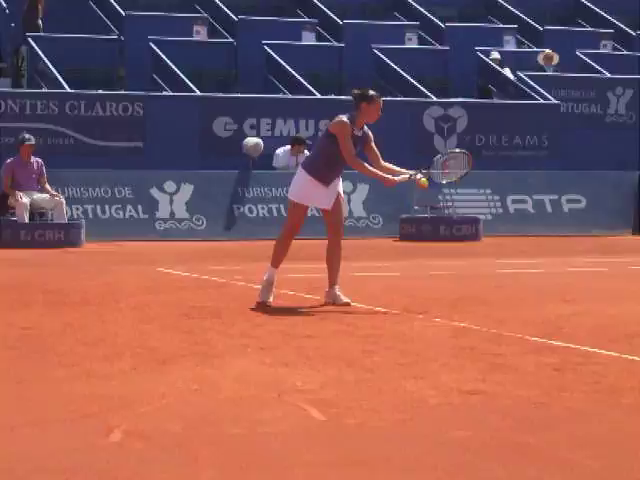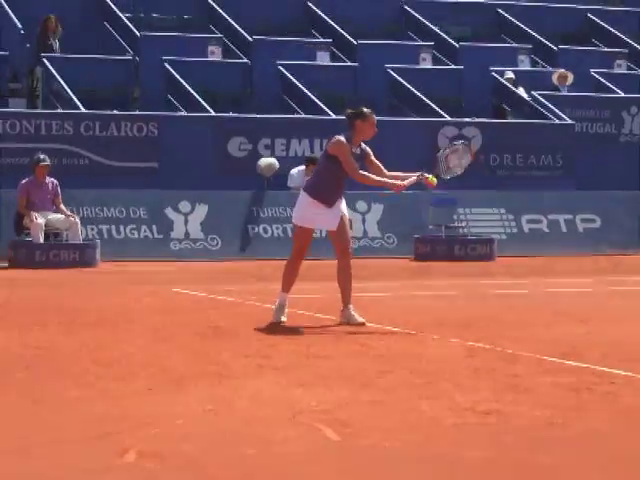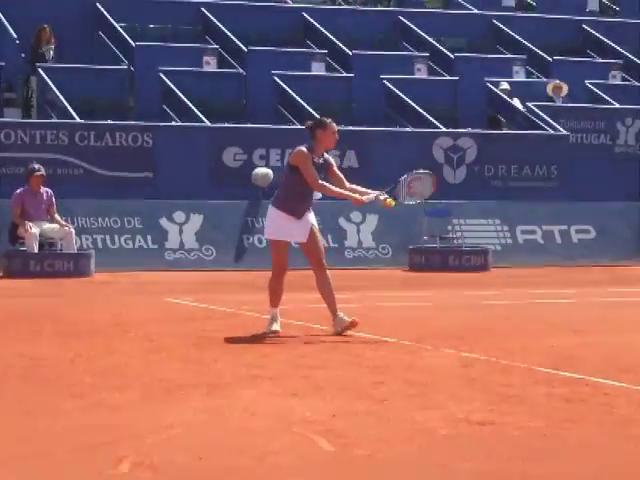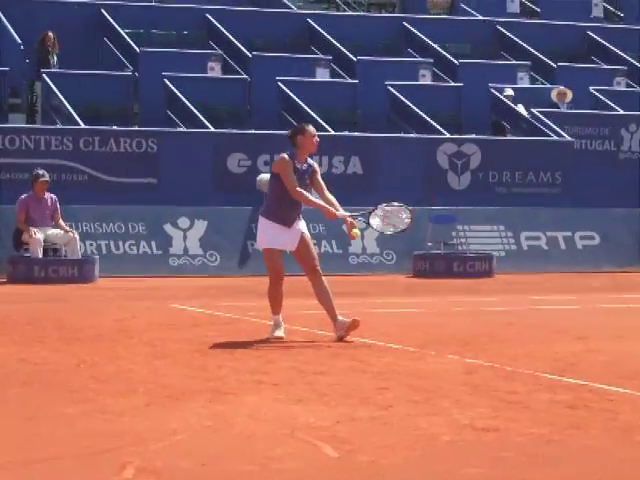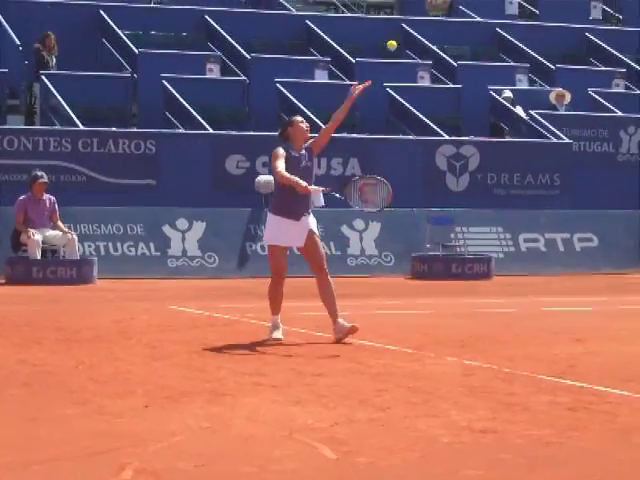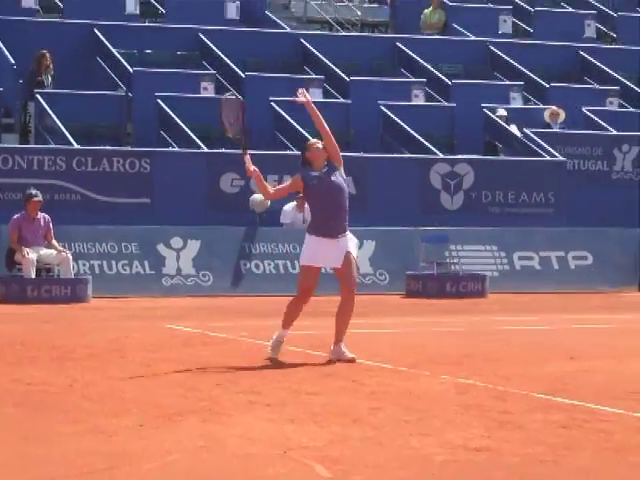
dt=0.4s
person 1, frame 1
left shoulder: (366, 135)
right shoulder: (342, 123)
left elbow: (379, 164)
right elbow: (352, 161)
left wrist: (409, 174)
right wrist: (384, 179)
left hip: (331, 183)
right hip: (308, 179)
left knee: (336, 235)
right knee: (290, 232)
left ankle: (332, 290)
right ankle: (269, 281)
person 1, frame 2
left shoulder: (363, 150)
right shoulder: (339, 143)
left elbow: (384, 174)
right elbow: (357, 175)
left wrist: (417, 176)
right wrist: (392, 185)
left hip: (335, 204)
right hip: (311, 201)
left knee: (345, 255)
right knee: (298, 255)
left ankle: (347, 310)
right ankle: (281, 304)
person 1, frame 3
left shoulder: (327, 161)
right shoulder: (301, 153)
left elbow: (345, 185)
right elbow: (317, 185)
left wrist: (375, 194)
right wrist: (351, 197)
left hip: (304, 215)
right hip: (281, 214)
left knee: (321, 266)
right knee: (280, 269)
left ankle: (337, 318)
right ankle: (274, 316)
person 1, frame 4
left shoulder: (312, 167)
right shoulder: (284, 160)
left elbow: (325, 194)
right elbow: (295, 192)
left wrist: (344, 216)
right wrist: (325, 209)
left hip: (295, 224)
right hip: (271, 224)
left knee: (315, 271)
right knee: (277, 277)
left ankle: (337, 322)
right ankle: (277, 323)
person 1, frame 5
left shoulder: (311, 151)
right shoulder: (281, 152)
left elbow: (332, 125)
right elbow: (280, 173)
left wrist: (351, 98)
right wrist: (304, 186)
left hip: (304, 220)
right hip: (280, 220)
left knee: (321, 270)
right knee: (279, 275)
left ankle: (338, 324)
right ankle: (276, 324)
person 1, frame 6
left shoulder: (336, 165)
right shoulder: (303, 179)
left elbow: (325, 130)
right elbow: (270, 194)
left wrist: (309, 105)
right wrist: (256, 176)
left hip: (342, 240)
right hip: (317, 241)
left knee: (349, 293)
right knee: (304, 294)
left ankle: (338, 346)
right ankle: (280, 337)
